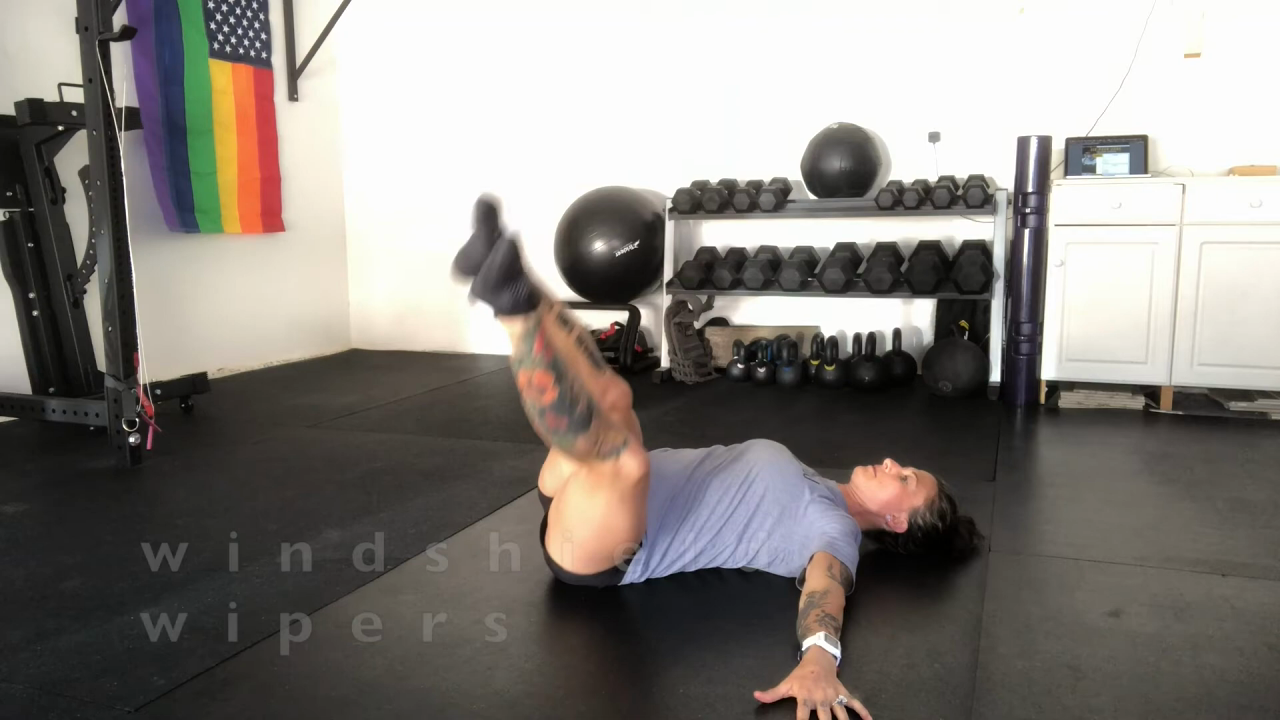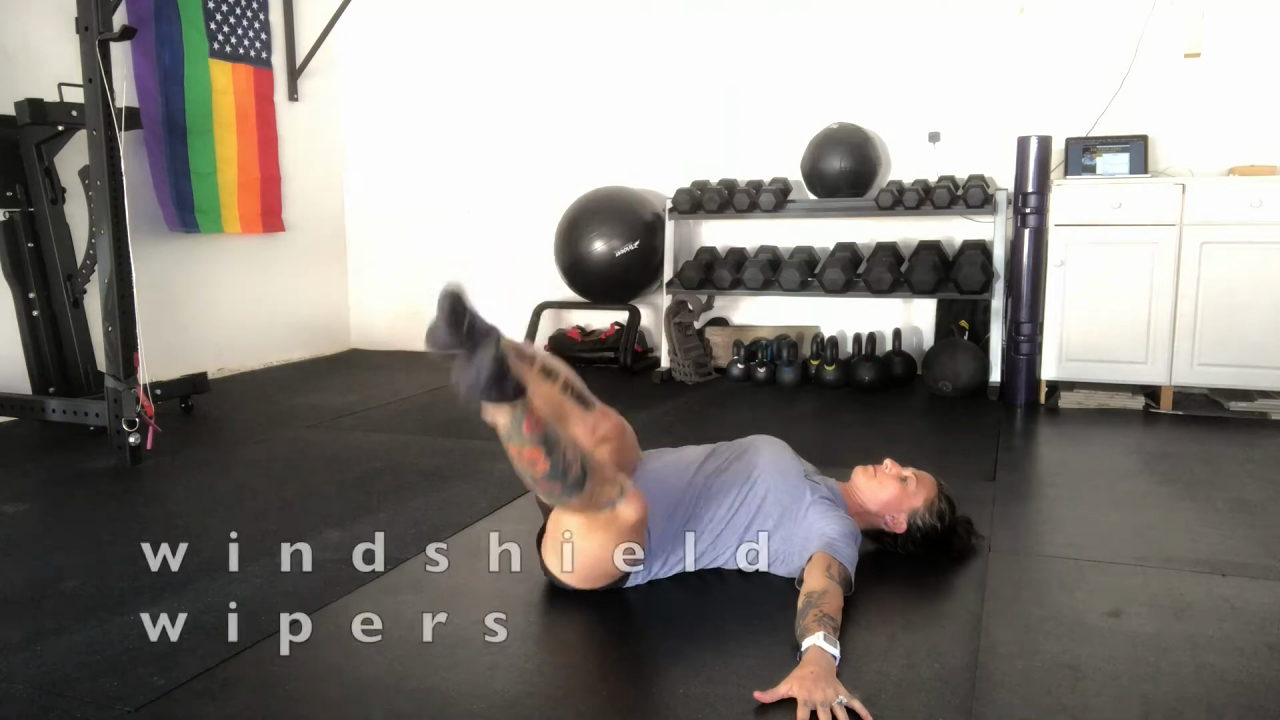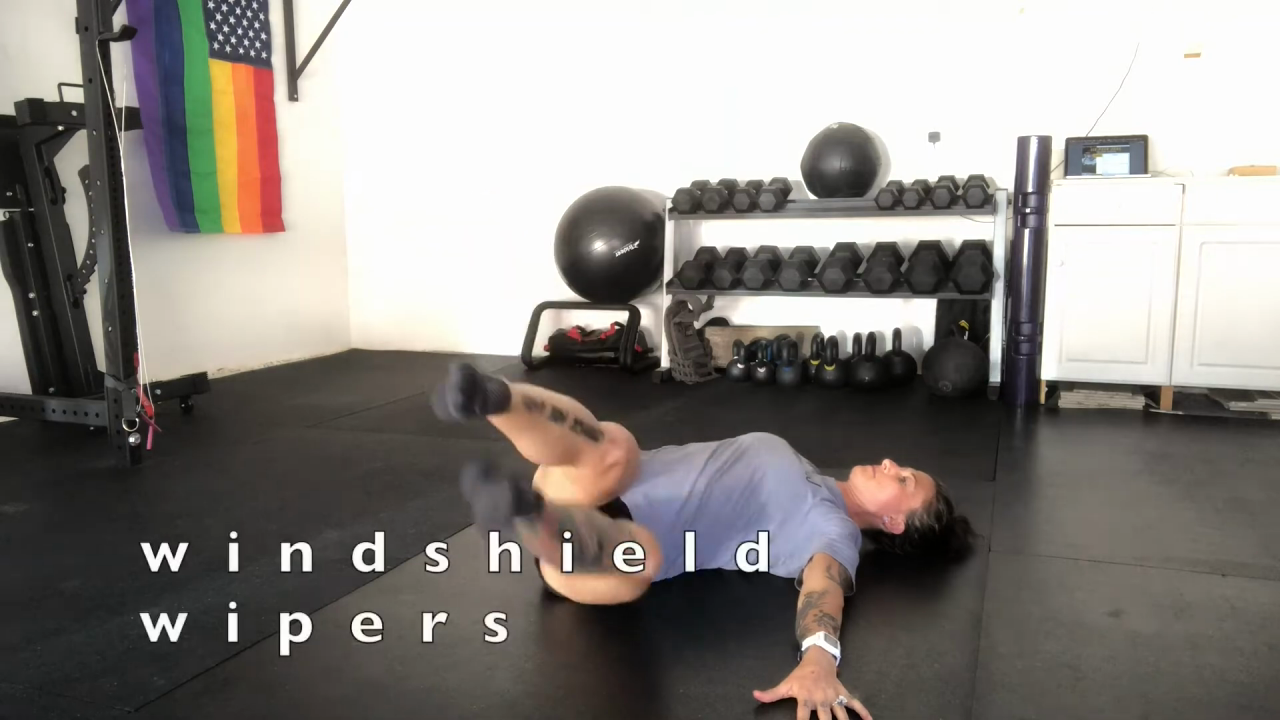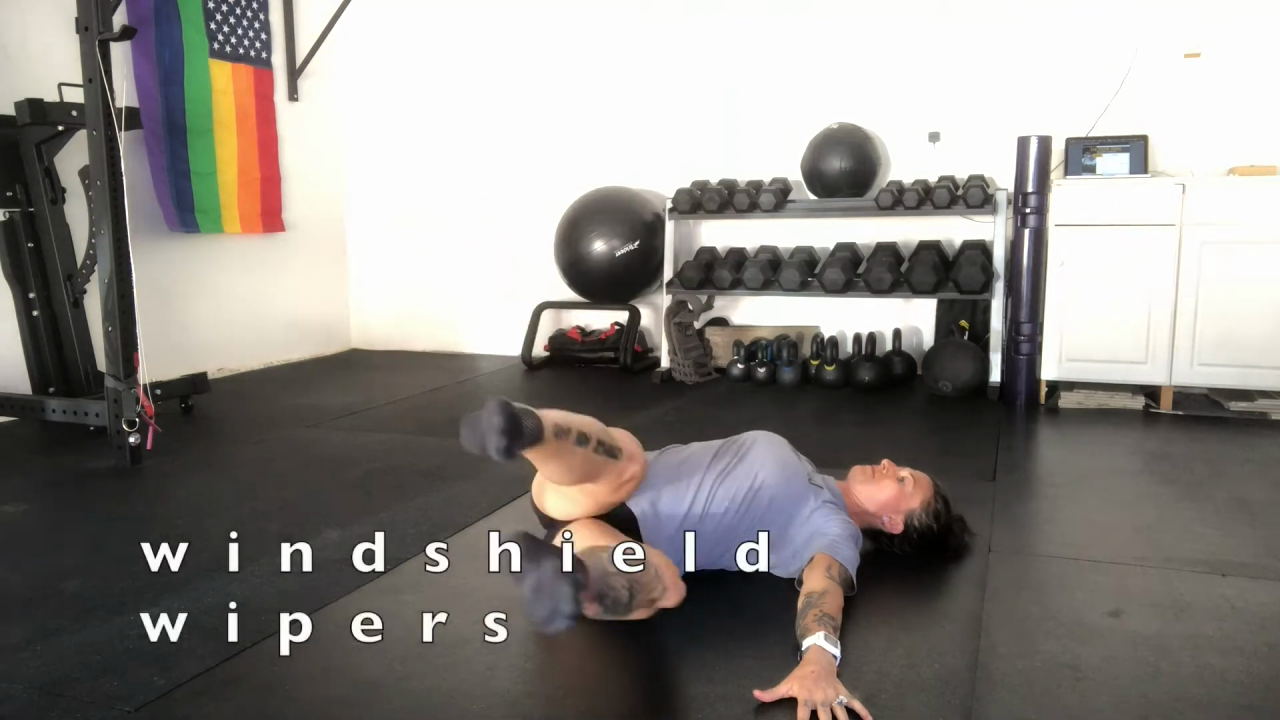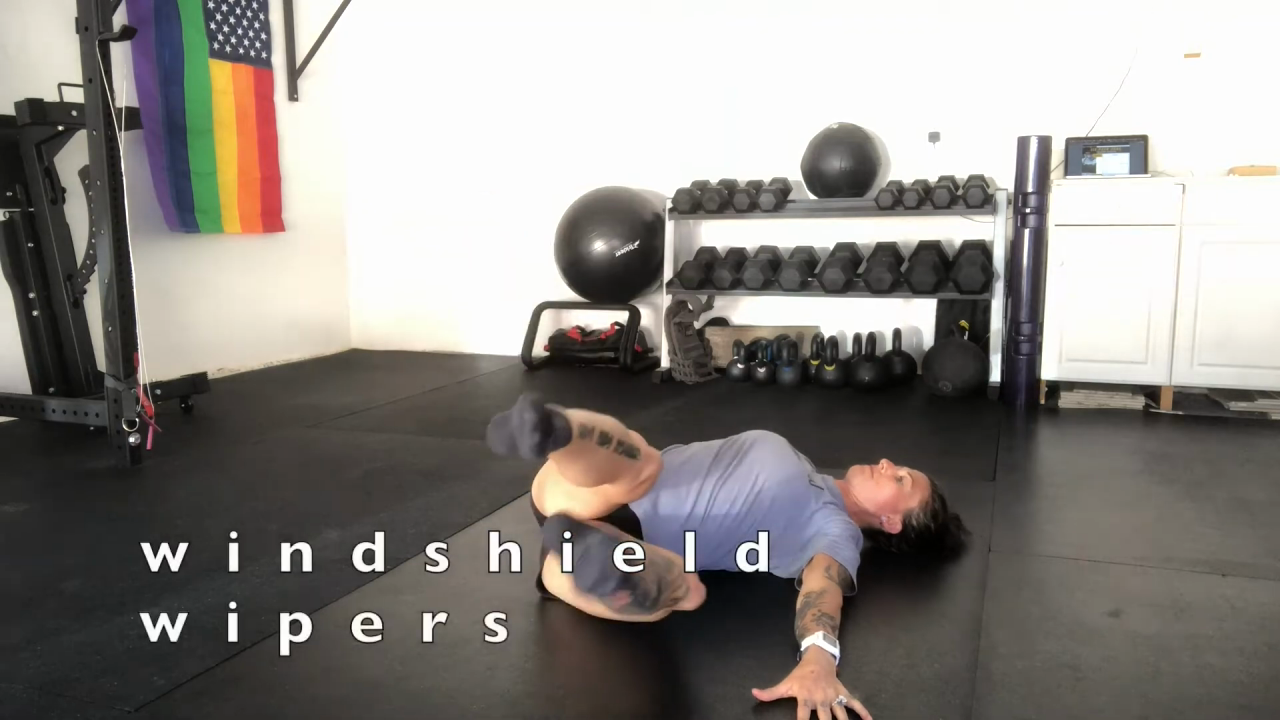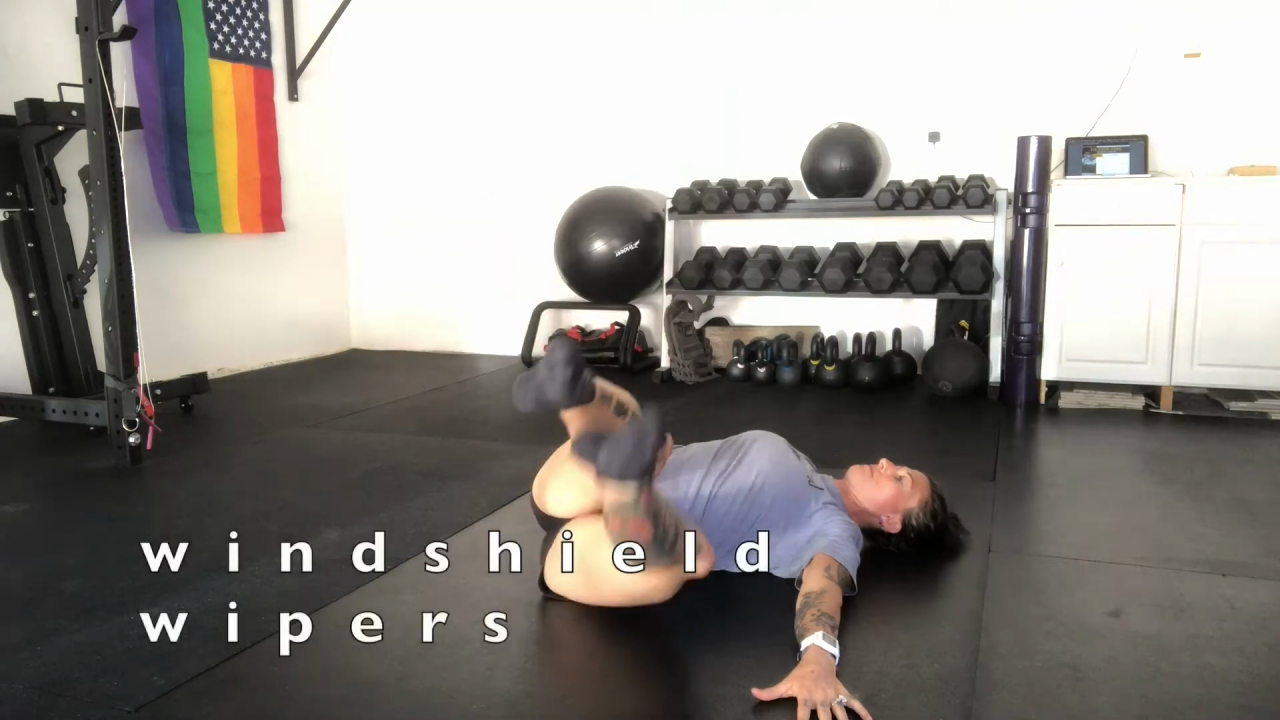
dt=0.2s
person 1, frame 1
left shoulder: (836, 532)
right shoulder: (813, 486)
left elbow: (825, 597)
left wrist: (820, 656)
left knee: (624, 459)
right knee: (609, 394)
left ankle: (515, 305)
person 1, frame 2
left shoulder: (835, 532)
right shoulder: (807, 478)
left elbow: (821, 596)
left wrist: (818, 658)
left knee: (626, 508)
right knee: (601, 428)
left ankle: (500, 397)
right ankle: (481, 345)
person 1, frame 3
left shoulder: (835, 531)
right shoulder: (801, 474)
left elbow: (821, 593)
left wrist: (818, 660)
right hip: (601, 490)
left knee: (642, 556)
right knee: (610, 448)
left ankle: (524, 519)
right ankle: (489, 398)
person 1, frame 4
left shoulder: (836, 532)
right shoulder: (797, 470)
left elbow: (822, 594)
left wrist: (817, 662)
left hip: (624, 532)
left knee: (659, 583)
right knee: (622, 458)
person 1, frame 5
left shoulder: (836, 534)
right shoulder: (795, 471)
left elbow: (821, 595)
left wrist: (816, 662)
right hip: (603, 494)
left knee: (678, 586)
right knee: (636, 461)
person 1, frame 6
left shoulder: (834, 533)
right shoulder: (797, 469)
left elbow: (821, 594)
left wrist: (816, 662)
left knee: (689, 548)
right knee: (644, 446)
